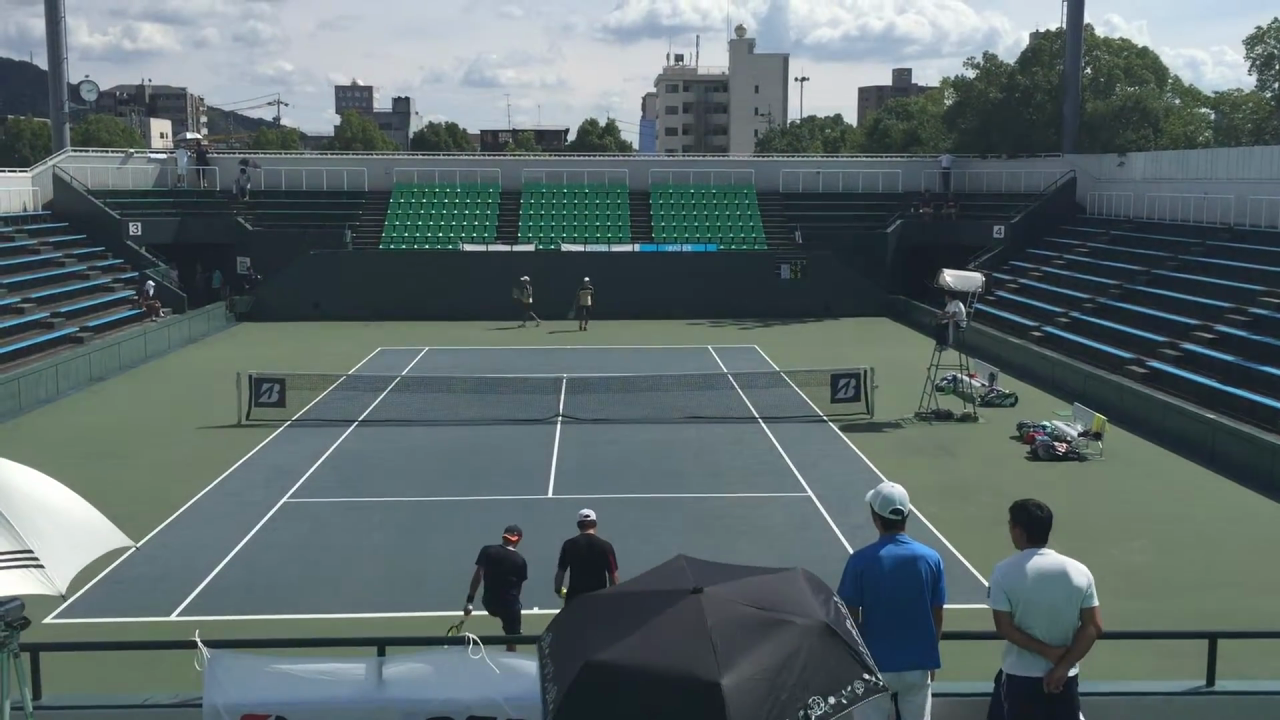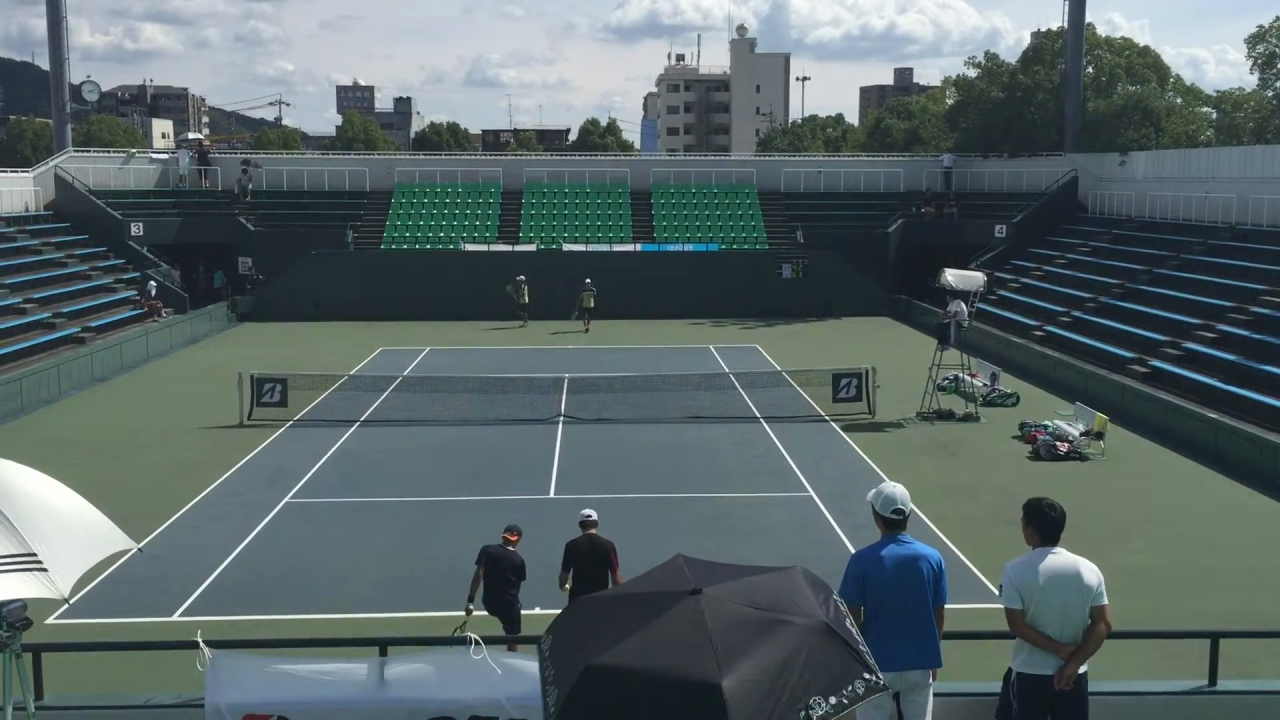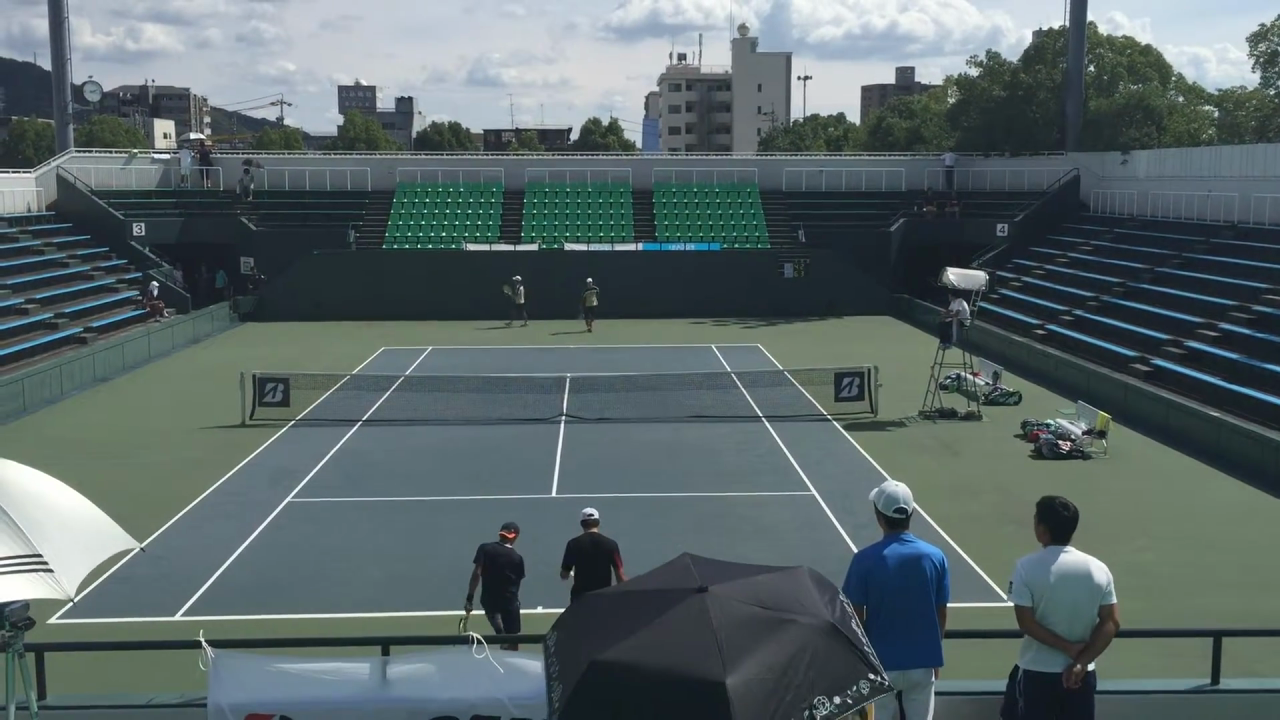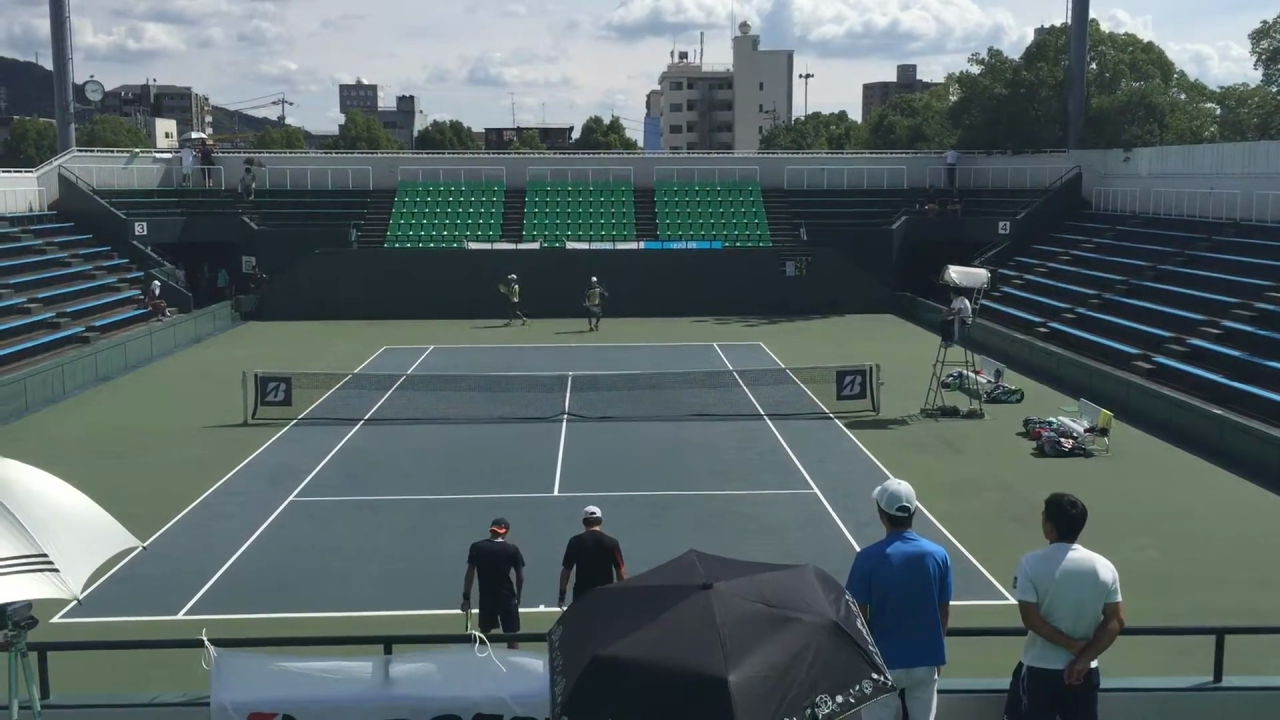
dt=0.2s
person 1, frame 1
left shoulder: (861, 560)
right shoulder: (931, 558)
left elbow: (851, 618)
right elbow: (938, 616)
right wrist: (931, 657)
left hip: (874, 665)
right hip: (918, 664)
person 1, frame 2
left shoulder: (863, 560)
right shoulder: (932, 558)
left elbow: (853, 617)
right elbow: (939, 616)
right wrist: (932, 657)
left hip: (876, 665)
right hip: (920, 664)
person 1, frame 3
left shoulder: (866, 559)
right shoulder: (935, 557)
left elbow: (856, 617)
right elbow: (941, 614)
left hip: (879, 664)
right hip: (922, 663)
person 1, frame 4
left shoulder: (869, 558)
right shoulder: (938, 555)
left elbow: (859, 615)
right elbow: (944, 612)
left hip: (882, 662)
right hip: (925, 661)
person 2, frame 1
left shoulder: (1004, 571)
right shoulder: (1079, 571)
left elbow: (1005, 628)
right elbow: (1092, 626)
left wrist: (1047, 652)
right wrist: (1064, 666)
left hip: (1019, 676)
right hip: (1065, 677)
person 2, frame 2
left shoulder: (1017, 570)
right shoulder: (1089, 570)
left elbow: (1017, 625)
right elbow: (1102, 624)
left wrist: (1059, 649)
right wrist: (1074, 663)
left hip: (1029, 675)
right hip: (1074, 676)
person 2, frame 3
left shoulder: (1027, 567)
right shoulder: (1098, 569)
left elbow: (1027, 623)
right elbow: (1110, 623)
left wrist: (1067, 648)
right wrist: (1082, 661)
left hip: (1036, 673)
right hip: (1082, 675)
person 2, frame 4
left shoulder: (1032, 563)
right shoulder: (1104, 567)
left elbow: (1031, 619)
right elbow: (1115, 621)
left wrist: (1071, 645)
right wrist: (1085, 658)
left hip: (1039, 670)
right hip: (1085, 673)
